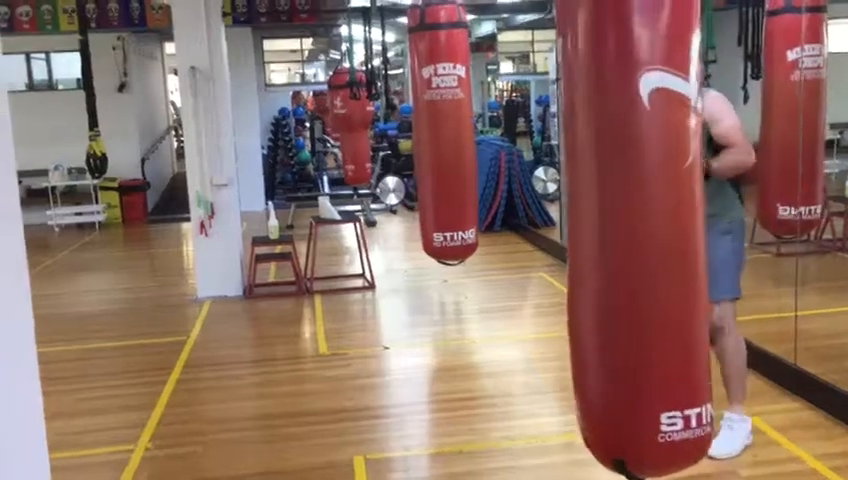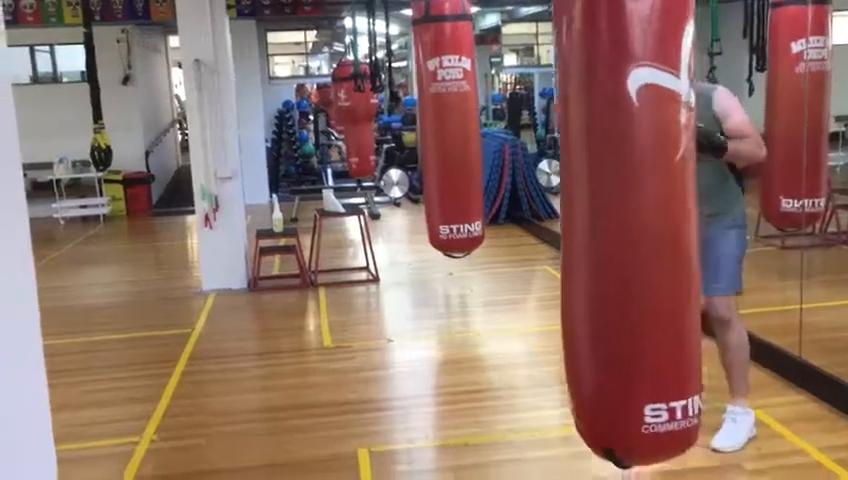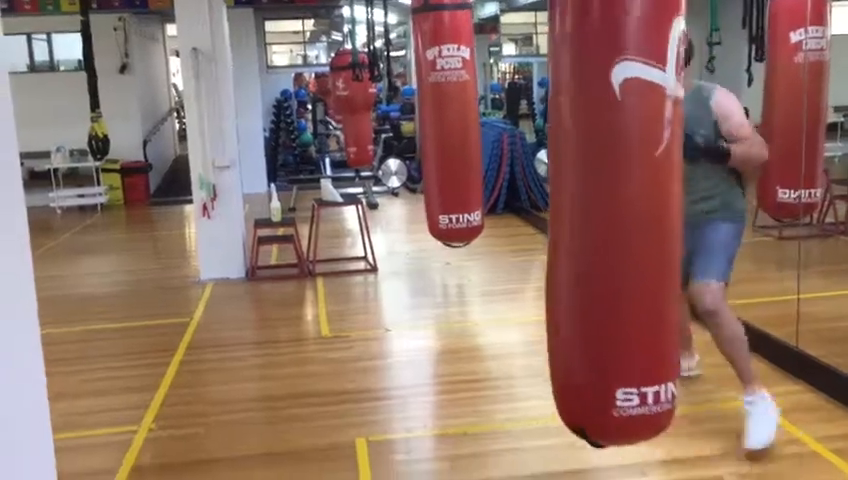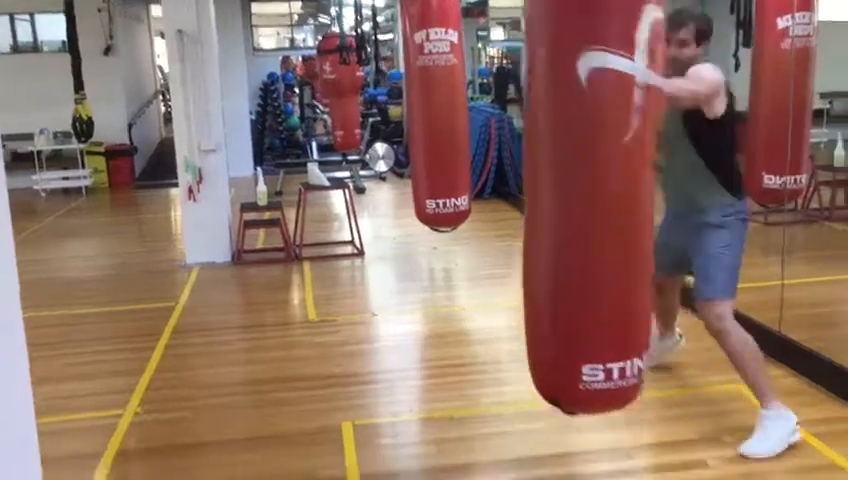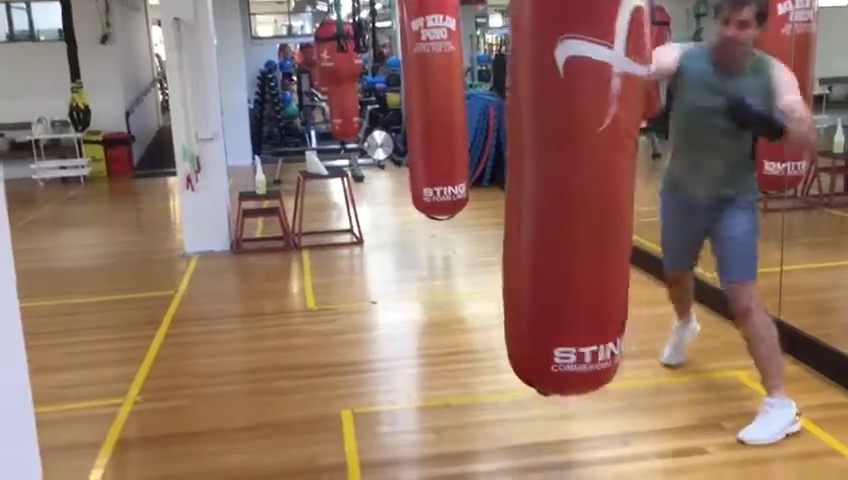
dt=0.2s
person 1, frame 1
left shoulder: (708, 103)
left elbow: (745, 156)
left wrist: (701, 170)
left hip: (719, 222)
left knee: (719, 318)
left ankle: (737, 419)
person 1, frame 2
left shoulder: (715, 98)
left elbow: (757, 150)
left wrist: (716, 145)
left hip: (721, 218)
left knee: (721, 311)
left ankle: (740, 411)
person 1, frame 3
left shoulder: (715, 100)
left elbow: (759, 153)
left wrist: (715, 150)
left hip: (719, 216)
right hip: (676, 219)
left knee: (708, 300)
left ankle: (757, 399)
right ankle: (684, 357)
person 1, frame 4
left shoulder: (705, 78)
right shoulder: (667, 82)
left elbow: (682, 95)
left hip: (719, 217)
right hip: (680, 211)
left knee: (716, 315)
right knee: (661, 279)
left ankle: (778, 416)
right ankle: (665, 338)
person 1, frame 5
left shoulder: (773, 74)
right shoulder: (681, 57)
left elbow: (807, 136)
left wrist: (777, 124)
left hip: (734, 200)
right hip: (681, 195)
left knee: (744, 302)
right knee: (676, 276)
left ankle: (781, 405)
right ankle: (685, 325)
